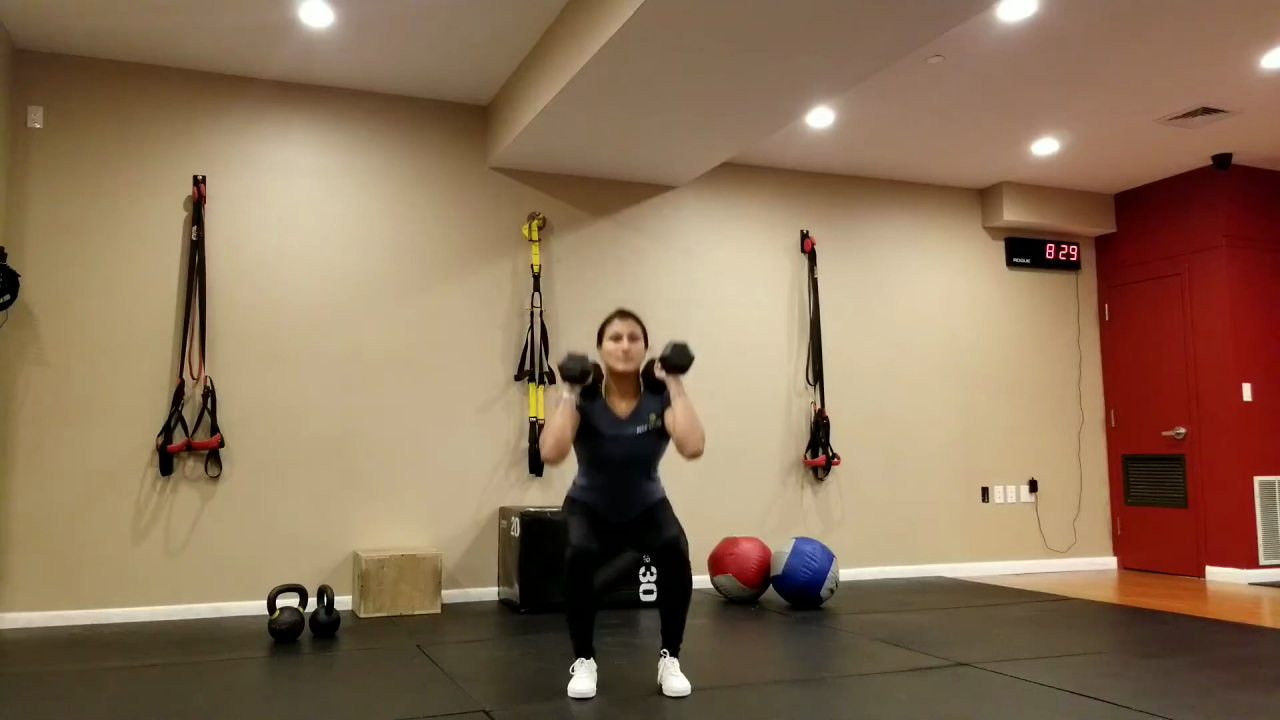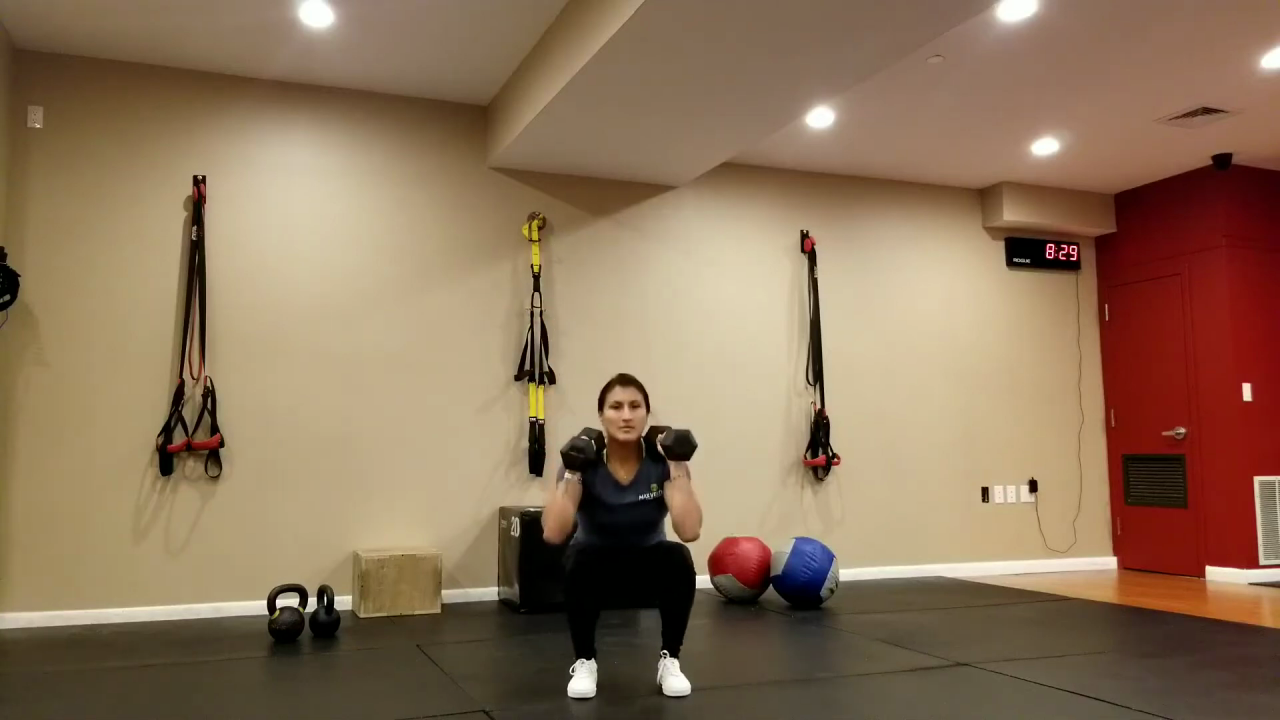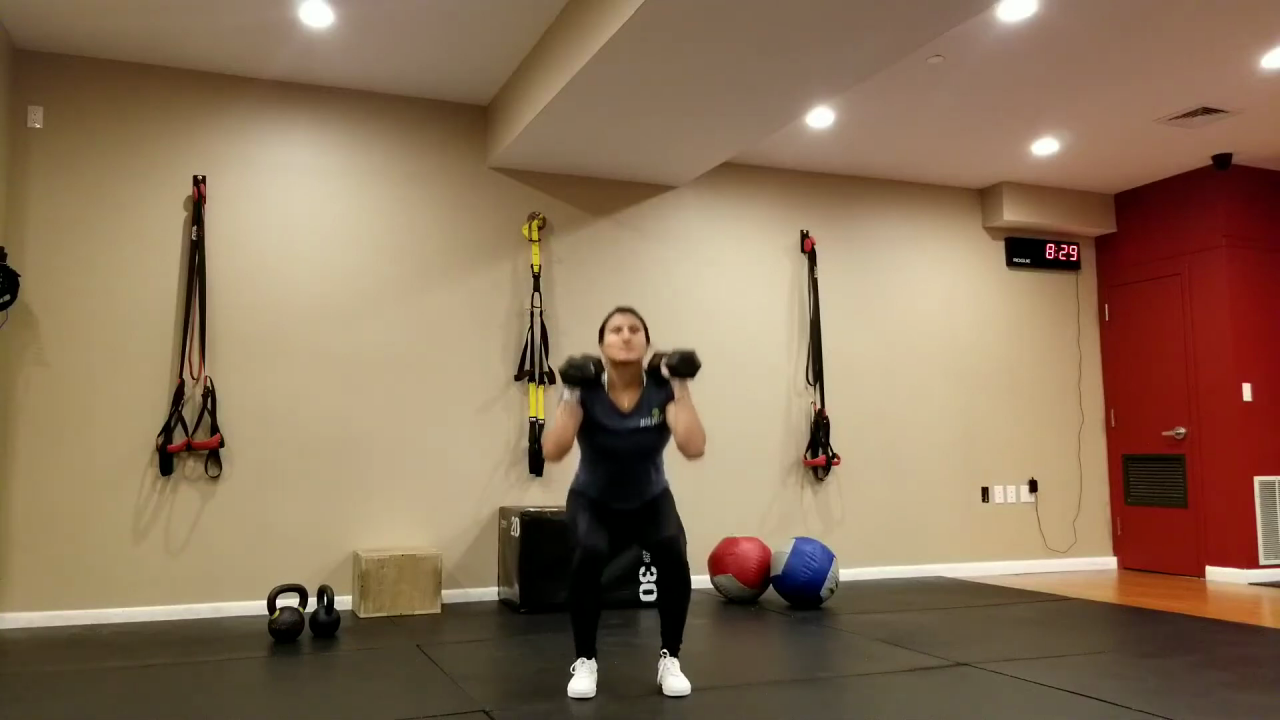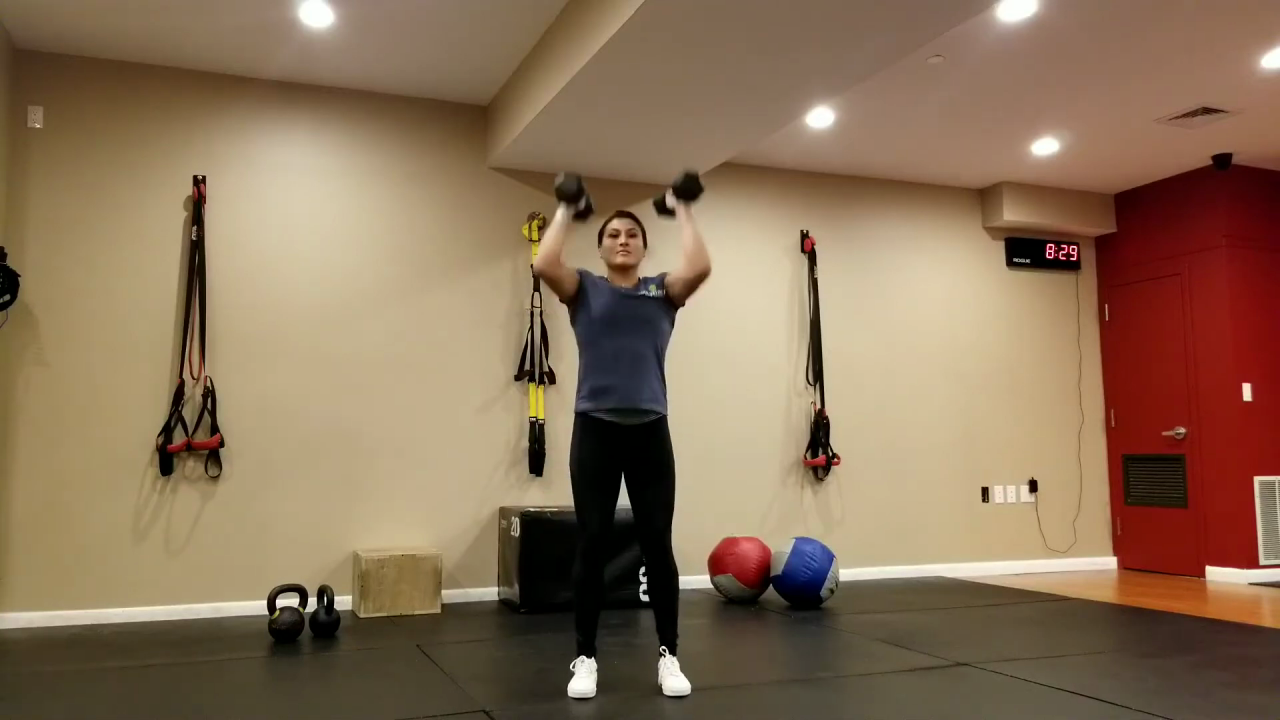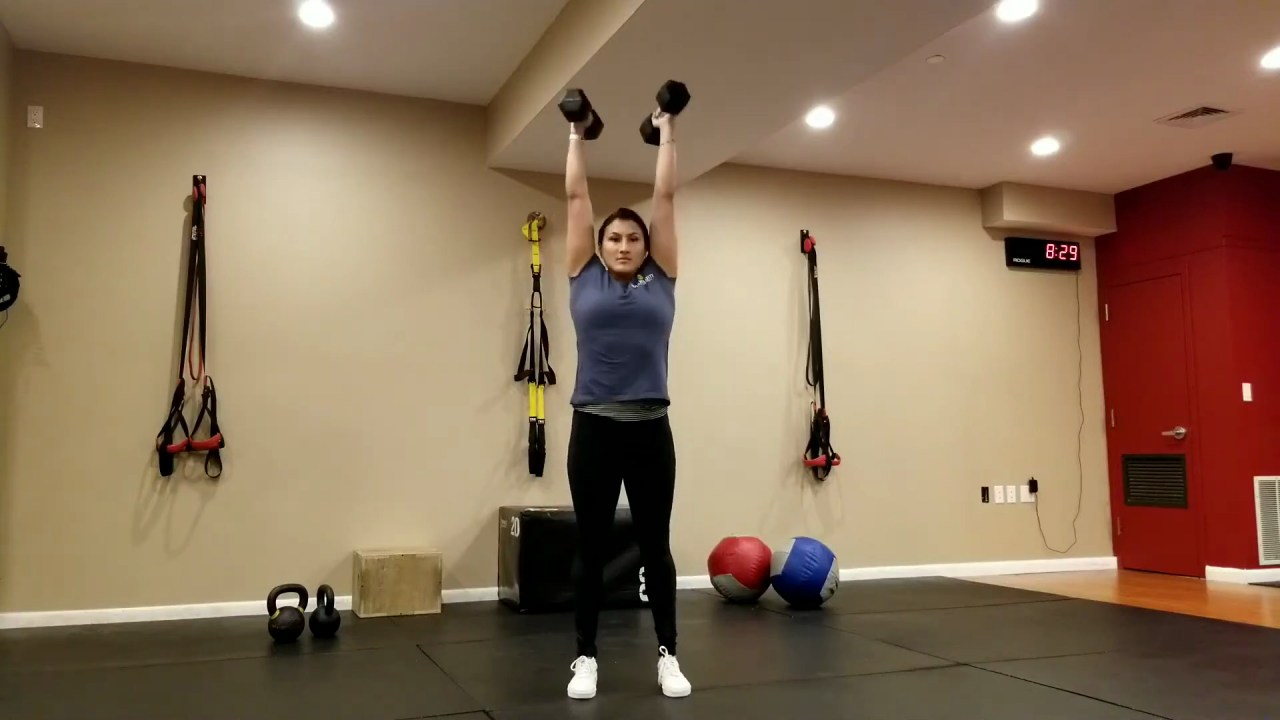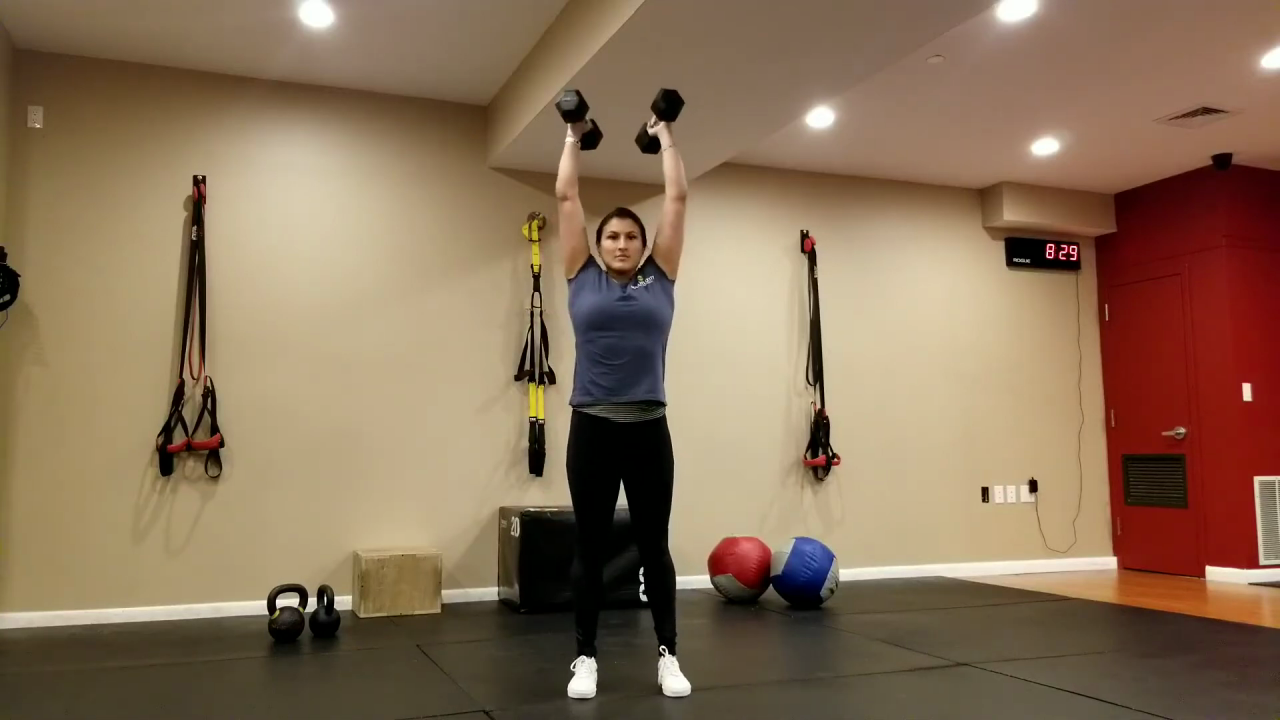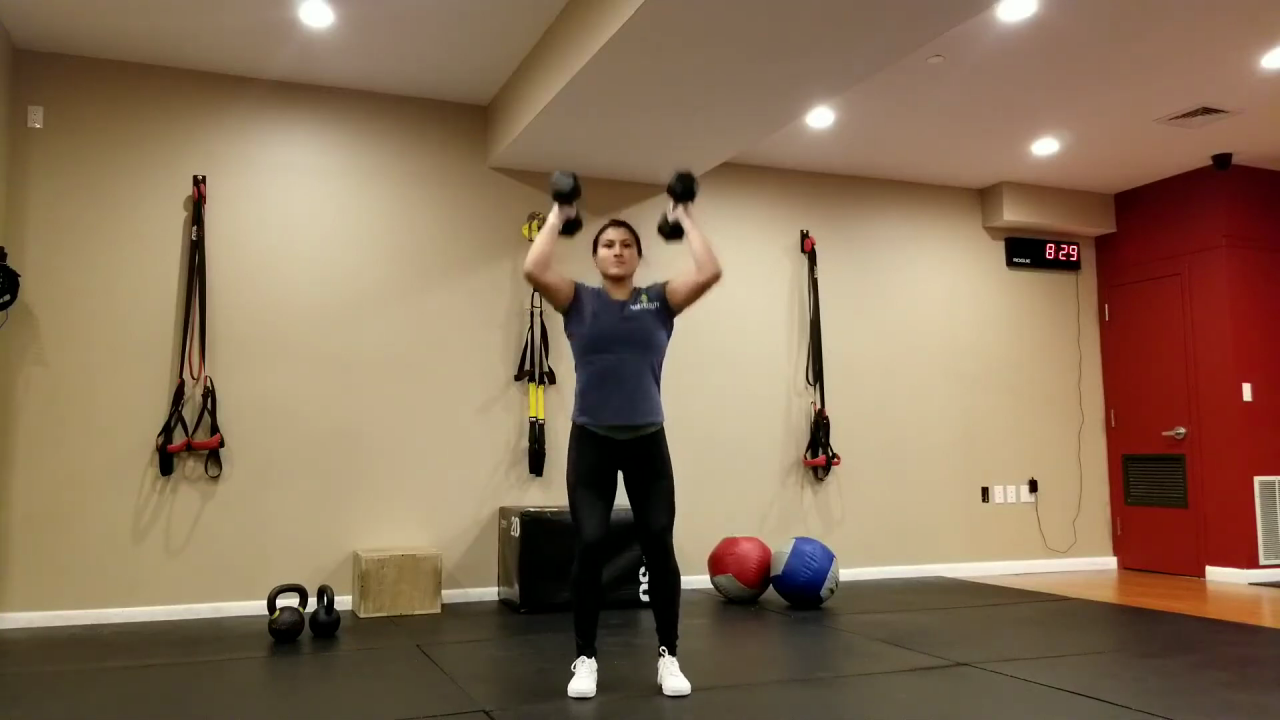
dt=0.3s
person 1, frame 1
left shoulder: (661, 398)
right shoulder: (583, 400)
left elbow: (693, 448)
right elbow: (551, 454)
left wrist: (676, 385)
right wrist: (570, 391)
left hip: (646, 509)
right hip: (591, 509)
left knee: (674, 551)
right knee: (579, 556)
left ankle: (669, 658)
right ankle: (584, 660)
person 1, frame 2
left shoulder: (662, 463)
left elbow: (689, 531)
right elbow: (553, 534)
left wrist: (678, 468)
right wrist: (572, 474)
left hip: (646, 558)
right hip: (596, 558)
left knee: (678, 561)
right knee: (579, 564)
left ankle: (669, 660)
right ankle: (584, 662)
person 1, frame 3
left shoulder: (663, 388)
right shoulder: (586, 392)
left elbow: (694, 448)
right elbow: (553, 451)
left wrist: (679, 388)
right wrist: (573, 393)
left hip: (649, 500)
right hip: (594, 501)
left knee: (672, 555)
right knee: (588, 555)
left ankle: (670, 658)
right ankle: (585, 661)
person 1, frame 4
left shoulder: (663, 287)
right shoulder: (583, 287)
left elbow: (700, 266)
right elbow: (543, 265)
left wrist: (683, 214)
right wrist: (564, 214)
left hip: (649, 430)
right hip: (595, 429)
left knee: (657, 545)
right knee: (592, 543)
left ankle: (668, 656)
right ankle: (585, 659)
person 1, frame 5
left shoulder: (660, 280)
right shoulder: (585, 278)
left elbow: (665, 196)
right elbow: (576, 196)
left wrist: (666, 133)
right wrist: (577, 135)
left hip: (650, 430)
right hip: (594, 429)
left knee: (655, 547)
right knee: (591, 548)
left ankle: (668, 656)
right ankle: (585, 658)
person 1, frame 6
left shoulder: (659, 279)
right shoulder: (583, 279)
left elbow: (676, 198)
right elbow: (566, 196)
left wrist: (665, 140)
right wrist: (573, 139)
left hip: (648, 428)
right hip: (592, 427)
left knee: (654, 545)
right knee: (590, 547)
left ankle: (667, 656)
right ankle: (585, 658)
person 1, frame 7
left shoulder: (658, 298)
right shoulder: (579, 298)
left elbow: (710, 272)
right elbow: (533, 270)
left wrist: (684, 218)
right wrist: (557, 218)
left hip: (647, 441)
right hip: (592, 441)
left knee: (658, 547)
right knee: (590, 546)
left ankle: (668, 657)
right ankle: (585, 660)
